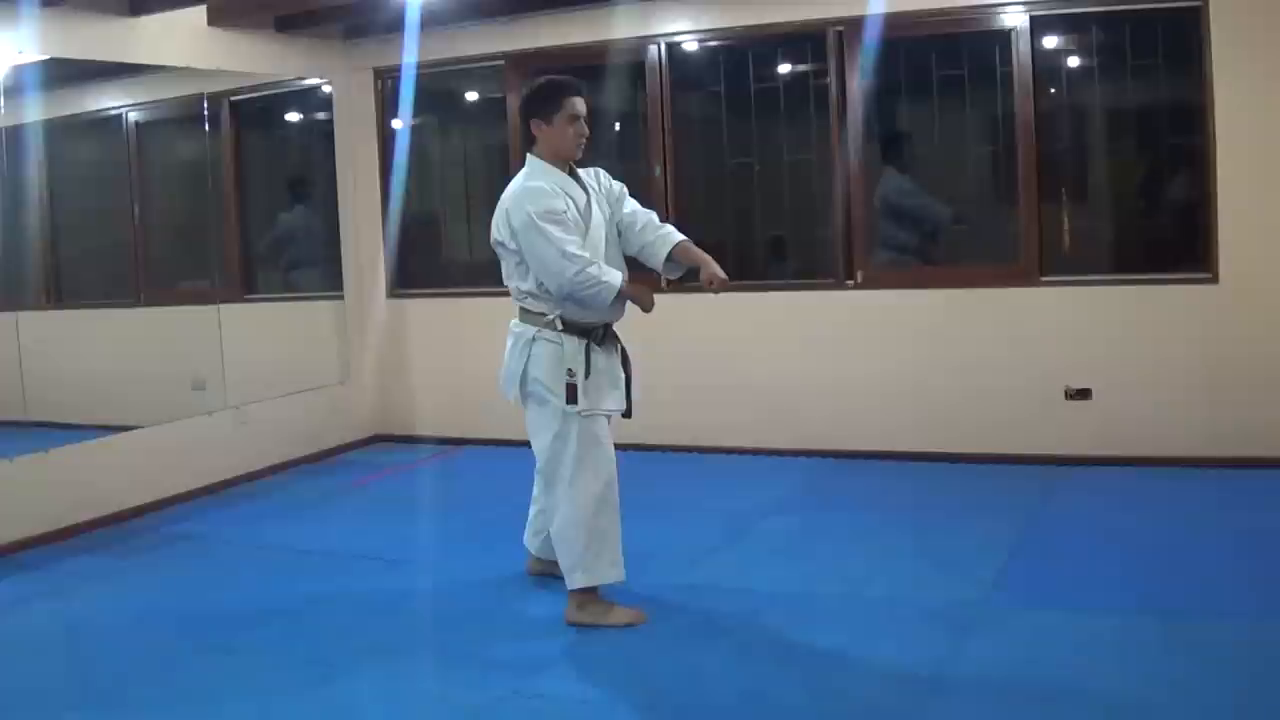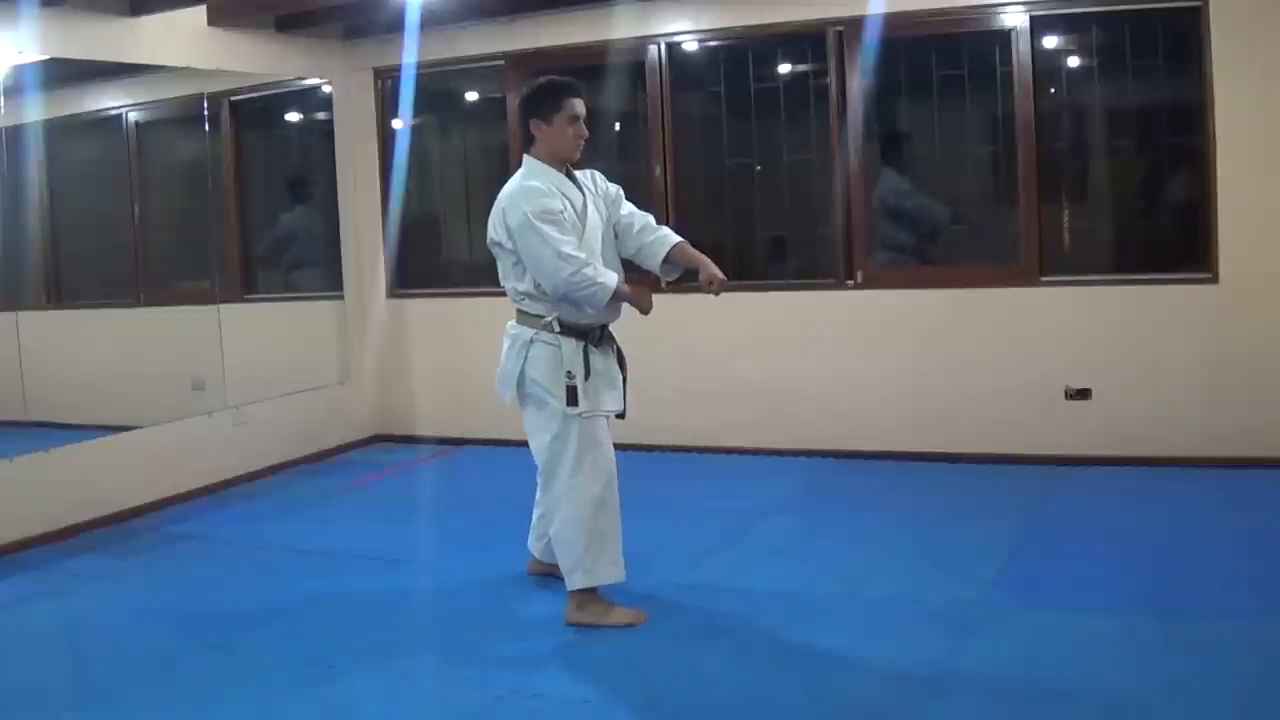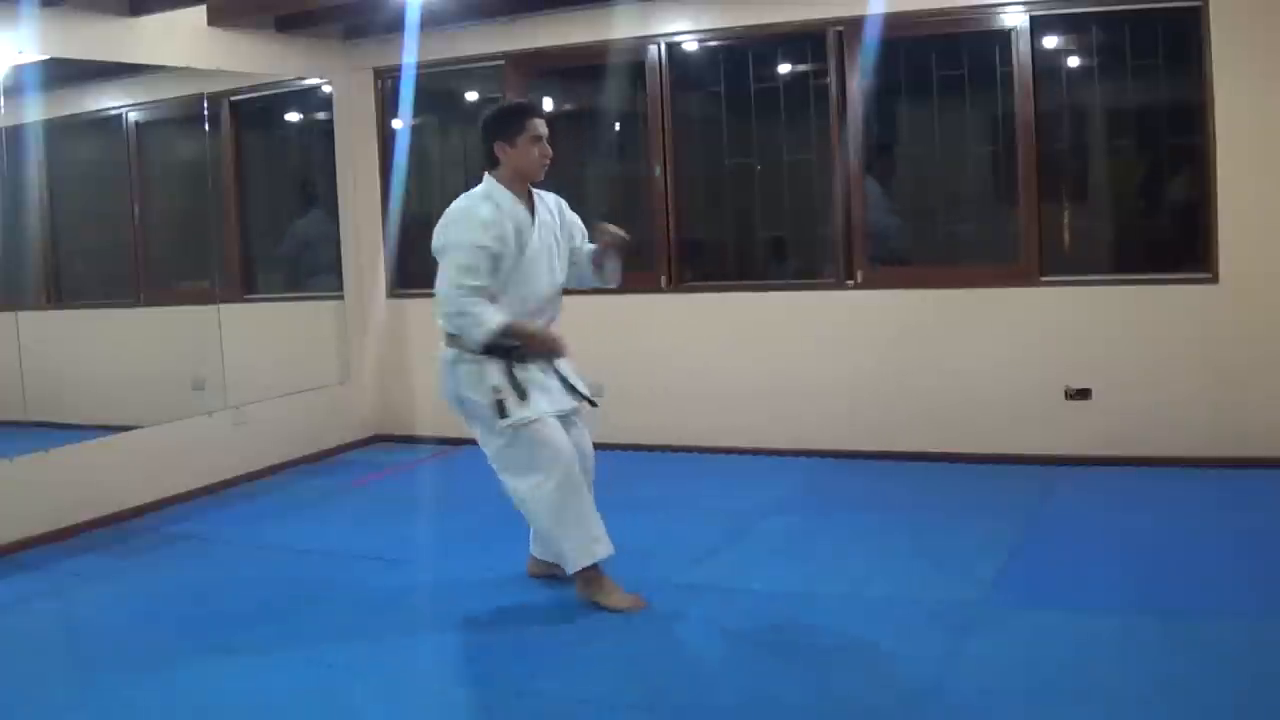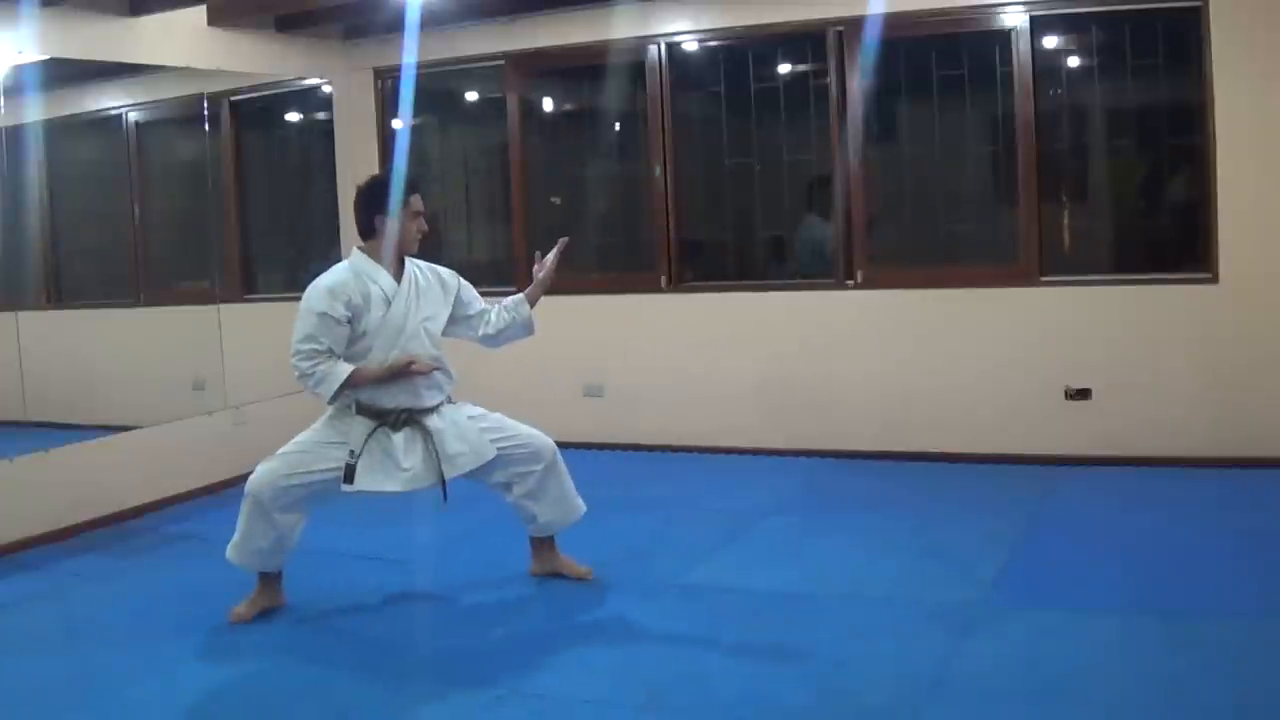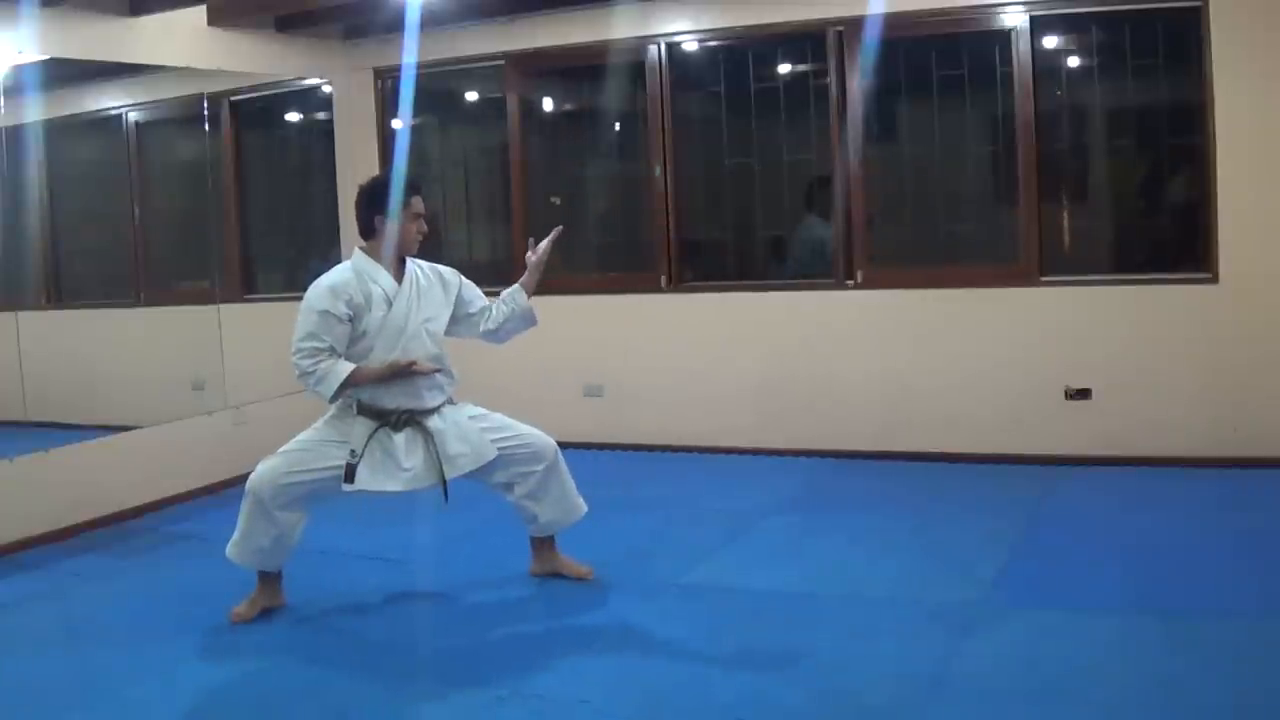
dt=1s
person 1, frame 1
left shoulder: (596, 183)
right shoulder: (529, 197)
left elbow: (644, 229)
right elbow: (573, 274)
left wrist: (701, 260)
right wrist: (635, 291)
left hip: (587, 346)
right hip: (555, 350)
left knee: (563, 459)
right knee: (584, 467)
left ankle: (543, 552)
right ankle: (586, 596)
person 1, frame 2
left shoulder: (591, 185)
right shoulder: (525, 197)
left elbow: (640, 231)
right elbow: (569, 275)
left wrist: (699, 261)
right wrist: (631, 294)
left hip: (585, 347)
right hip: (552, 351)
left knee: (565, 461)
right knee: (585, 468)
left ankle: (546, 554)
right ankle: (586, 596)
person 1, frame 3
left shoulder: (553, 209)
right shoulder: (473, 216)
left elbow: (587, 270)
right elbow: (460, 303)
left wrist: (607, 250)
right wrist: (528, 333)
left hip: (531, 363)
right hip: (485, 368)
left knee: (576, 456)
right knee: (550, 465)
left ankle: (548, 555)
right ankle: (591, 576)
person 1, frame 4
left shoulder: (437, 280)
right shoulder: (334, 288)
left elbow: (491, 326)
right elbow: (311, 365)
left wrist: (539, 286)
right wrist: (384, 371)
left hip: (436, 420)
right hip: (359, 426)
left knee: (536, 452)
right knee: (269, 485)
left ankle: (545, 553)
right ankle: (268, 587)
person 1, frame 5
left shoulder: (439, 279)
right shoulder: (336, 288)
left elbow: (493, 322)
right elbow: (311, 363)
left wrist: (532, 274)
right wrist: (383, 373)
left hip: (439, 420)
right hip: (360, 427)
left knee: (538, 452)
right knee: (269, 482)
left ankle: (545, 554)
right ankle: (269, 586)
